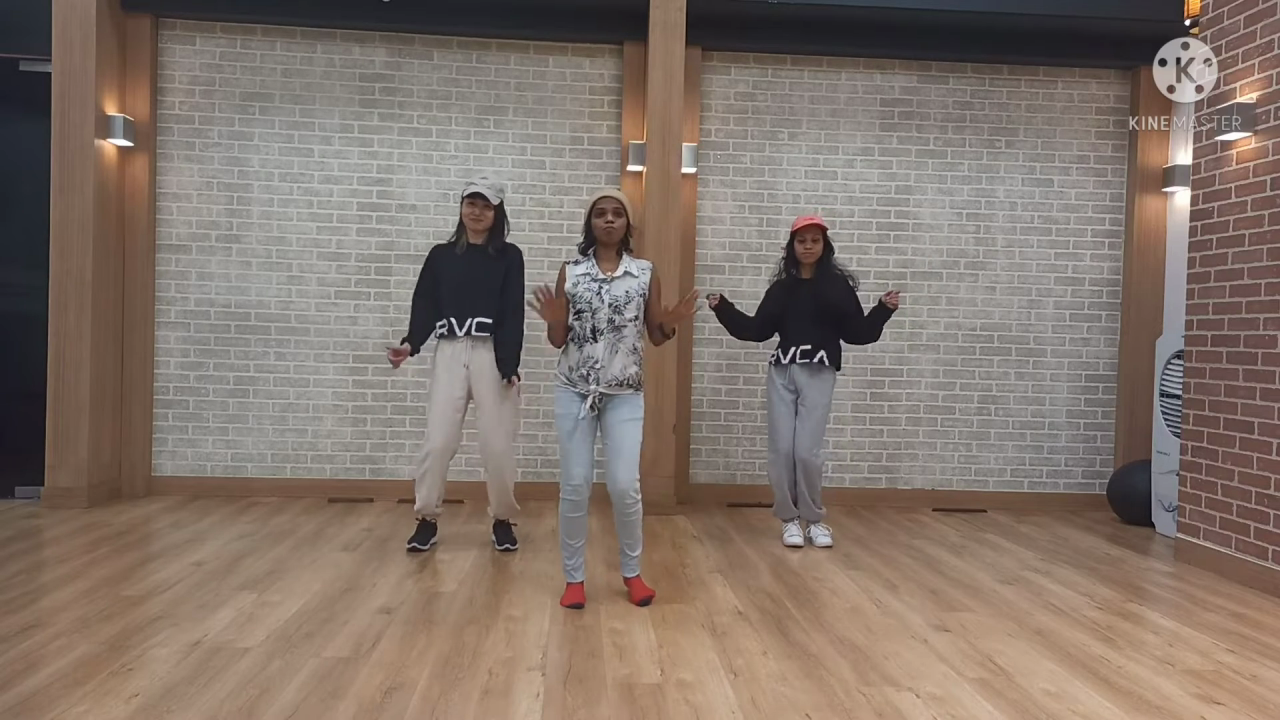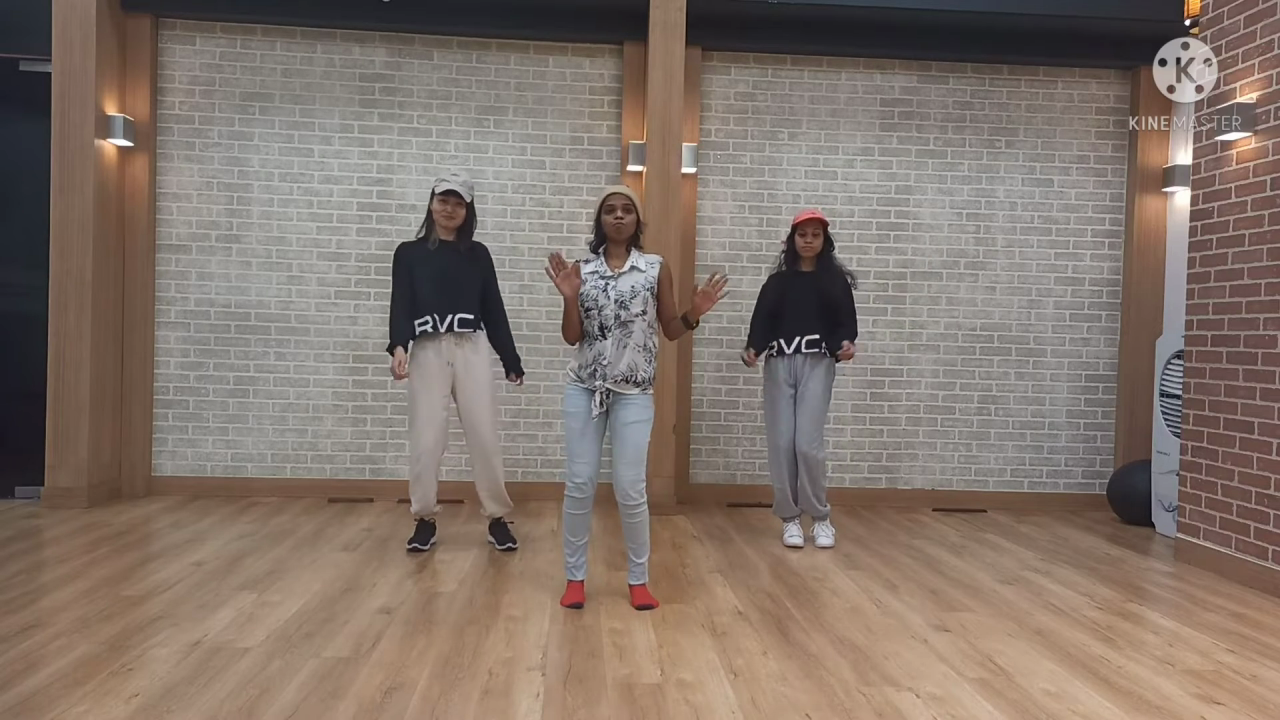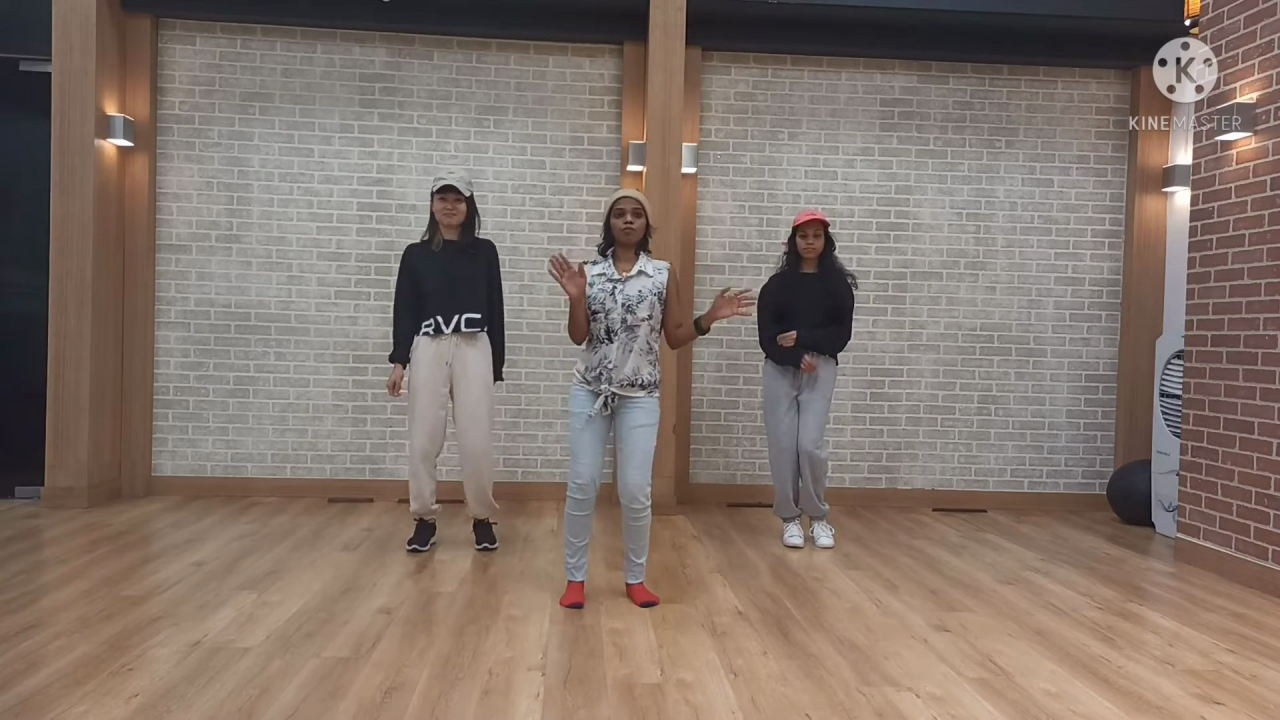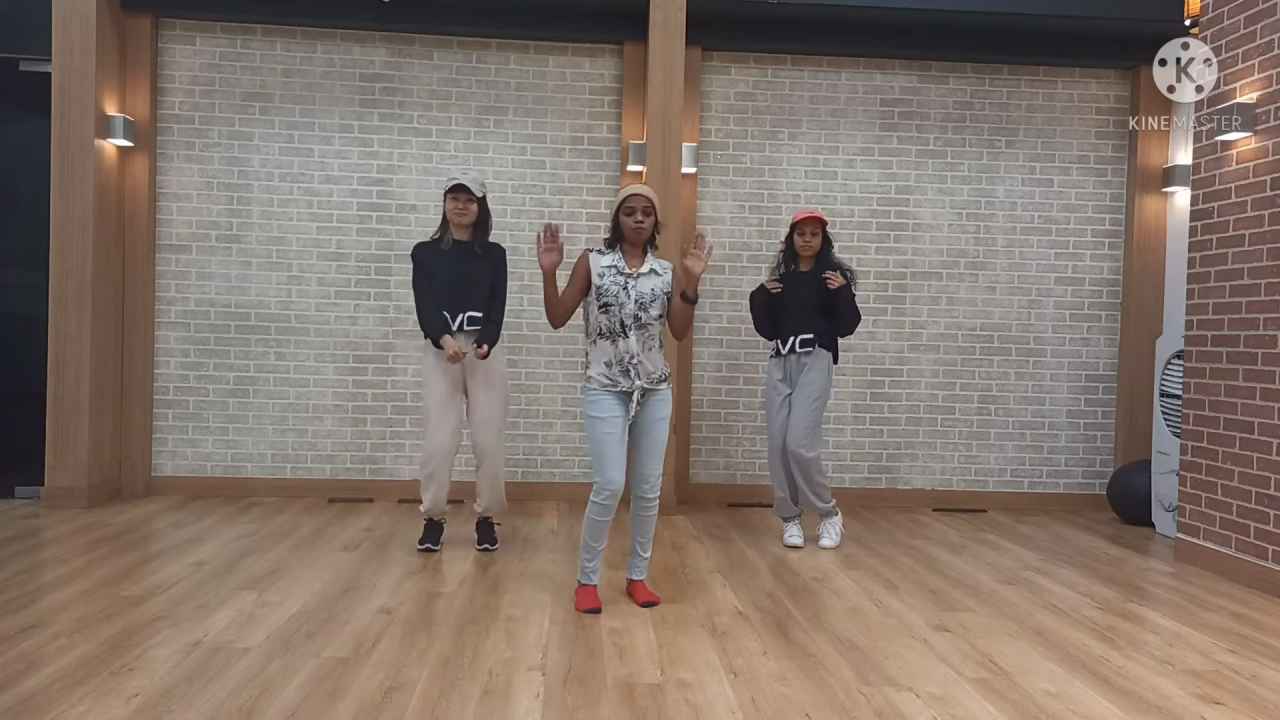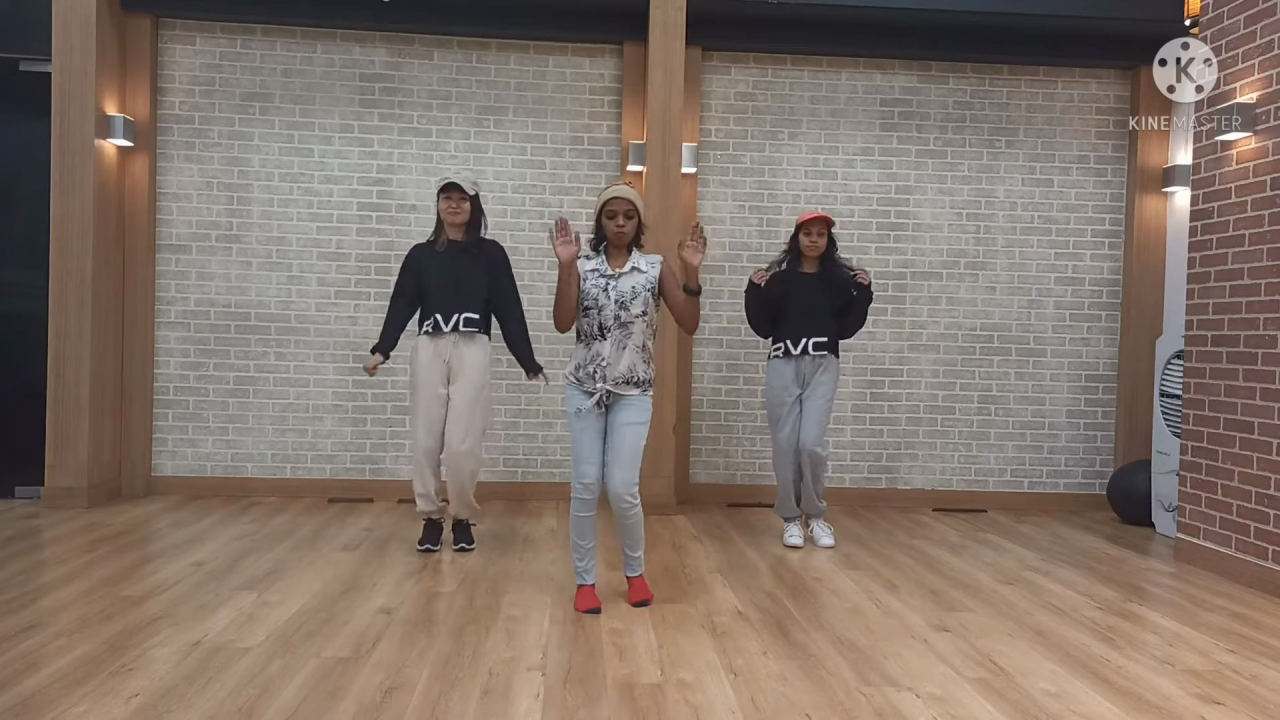
dt=0.4s
person 1, frame 1
left shoulder: (646, 273)
right shoulder: (569, 272)
left elbow: (655, 336)
right elbow: (558, 341)
left wrist: (673, 322)
right wrist: (553, 319)
left hip: (624, 392)
right hip: (574, 390)
left knee: (625, 486)
right knee: (575, 485)
left ankle: (632, 572)
right ankle: (574, 577)
person 1, frame 2
left shoulder: (657, 268)
right shoulder: (581, 270)
left elbow: (672, 330)
right elbow: (571, 337)
left wrist: (696, 312)
right wrist: (568, 298)
left hip: (634, 391)
right hip: (583, 388)
left knee: (629, 488)
right knee: (579, 483)
left ankle: (638, 579)
right ankle: (575, 577)
person 1, frame 3
left shoulder: (663, 273)
right shoulder: (589, 271)
left elbow: (676, 338)
right elbow: (578, 337)
left wrist: (711, 317)
right wrist: (573, 298)
left hip: (639, 394)
right hip: (588, 390)
left knee: (635, 491)
right knee: (581, 484)
left ankle: (635, 577)
right ankle: (575, 577)
person 1, frame 4
left shoulder: (667, 271)
right shoulder: (592, 262)
left elbow: (680, 332)
right elbow: (557, 319)
left wrist: (692, 281)
right wrist: (549, 272)
left hip: (655, 390)
right hip: (605, 389)
left knee: (648, 487)
right knee: (609, 486)
left ankle: (637, 575)
right ankle: (587, 579)
person 1, frame 5
left shoulder: (657, 268)
right shoulder: (583, 265)
left elbow: (689, 324)
right elbow: (562, 324)
left wrist: (691, 272)
right wrist: (566, 266)
left hip: (632, 392)
right hip: (583, 389)
left knee: (622, 488)
right knee: (585, 485)
left ankle: (635, 571)
right ankle: (585, 580)
person 2, frame 1
left shoulder: (509, 256)
right shoulder: (440, 256)
left elbow: (512, 313)
right elbow: (425, 306)
left wrist: (510, 366)
right wrist: (410, 344)
left hip: (492, 354)
right hip: (450, 352)
left knee: (498, 443)
right knee: (438, 441)
left ankle: (502, 520)
right ankle: (427, 520)
person 2, frame 2
left shoulder: (478, 254)
right shoulder: (409, 253)
left elbow: (493, 308)
right elbow: (400, 305)
left wrist: (510, 359)
right wrist: (398, 347)
left hip: (471, 350)
right hip: (426, 351)
left knee: (485, 438)
right knee: (426, 441)
left ankle: (497, 519)
right ankle: (424, 520)
person 2, frame 3
left shoulder: (485, 252)
right shoulder: (416, 254)
left elbow: (494, 309)
right elbow: (405, 310)
left wrist: (496, 362)
right wrist: (398, 362)
left hip: (473, 350)
right hip: (428, 350)
left knee: (476, 442)
right knee: (423, 441)
left ankle: (483, 519)
right ankle: (425, 521)
person 2, frame 4
left shoulder: (494, 254)
right shoulder: (426, 252)
left elbow: (496, 305)
right elbow: (425, 304)
left wrist: (485, 343)
right wrist: (445, 340)
left hip: (484, 350)
right hip: (440, 351)
left knee: (488, 442)
right knee: (439, 443)
left ankle: (486, 519)
right ankle: (433, 519)
person 2, frame 5
left shoulder: (490, 254)
right shoulder: (421, 254)
left elbow: (508, 307)
right elbow: (402, 304)
left wrist: (528, 360)
right wrist: (381, 350)
left hip: (472, 350)
right hip: (429, 350)
left knee: (462, 443)
right knee: (426, 441)
left ankle: (462, 519)
right ankle: (432, 518)
person 3, frame 1
left shoulder: (838, 285)
right shoulder: (781, 287)
left elbow: (857, 332)
right elbow: (758, 330)
left wrist: (883, 310)
right wrist: (723, 308)
left hip: (818, 374)
right hip: (781, 372)
left knee: (807, 451)
right knee: (781, 449)
left ankle: (814, 519)
right ankle: (790, 519)
person 3, frame 2
left shoulder: (836, 281)
right shoulder: (777, 281)
left elbow: (846, 326)
right elbow: (762, 325)
left wrist: (845, 345)
right wrist: (752, 350)
left hip: (818, 368)
right hip: (779, 365)
left knee: (808, 444)
right knee: (781, 444)
left ankle: (821, 518)
right ankle: (790, 518)
person 3, frame 3
left shoulder: (837, 282)
right shoulder: (779, 282)
left elbow: (841, 333)
right elbow: (766, 331)
left wrist: (804, 339)
right wrist: (796, 356)
left hip: (820, 368)
right hip: (780, 368)
left knee: (810, 444)
right knee: (783, 445)
left ankle: (819, 517)
right ankle: (790, 518)
person 3, frame 4
left shoulder: (834, 276)
right shoulder: (781, 280)
left elbow: (846, 327)
right elbow: (767, 330)
left wrist: (843, 293)
right wrist: (759, 297)
left hip: (815, 362)
right hip: (779, 364)
left knee: (799, 444)
right knee: (778, 444)
left ankle: (829, 513)
right ankle: (791, 518)
person 3, frame 5
left shoulder: (838, 281)
right shoulder: (778, 280)
left elbow: (846, 329)
right elbow: (762, 327)
left wrist: (863, 293)
right wrist: (755, 291)
left hip: (823, 367)
right hip: (783, 365)
left knee: (812, 444)
right knee: (785, 443)
left ankle: (815, 515)
right ankle: (791, 518)
